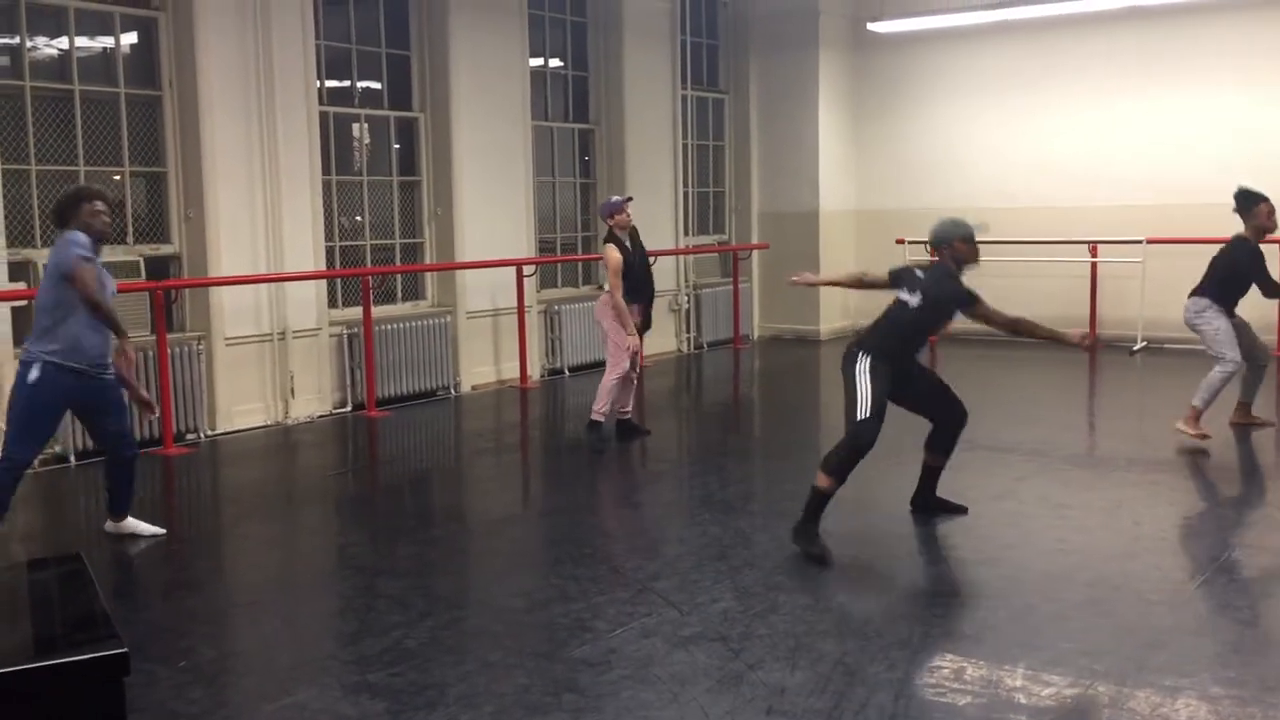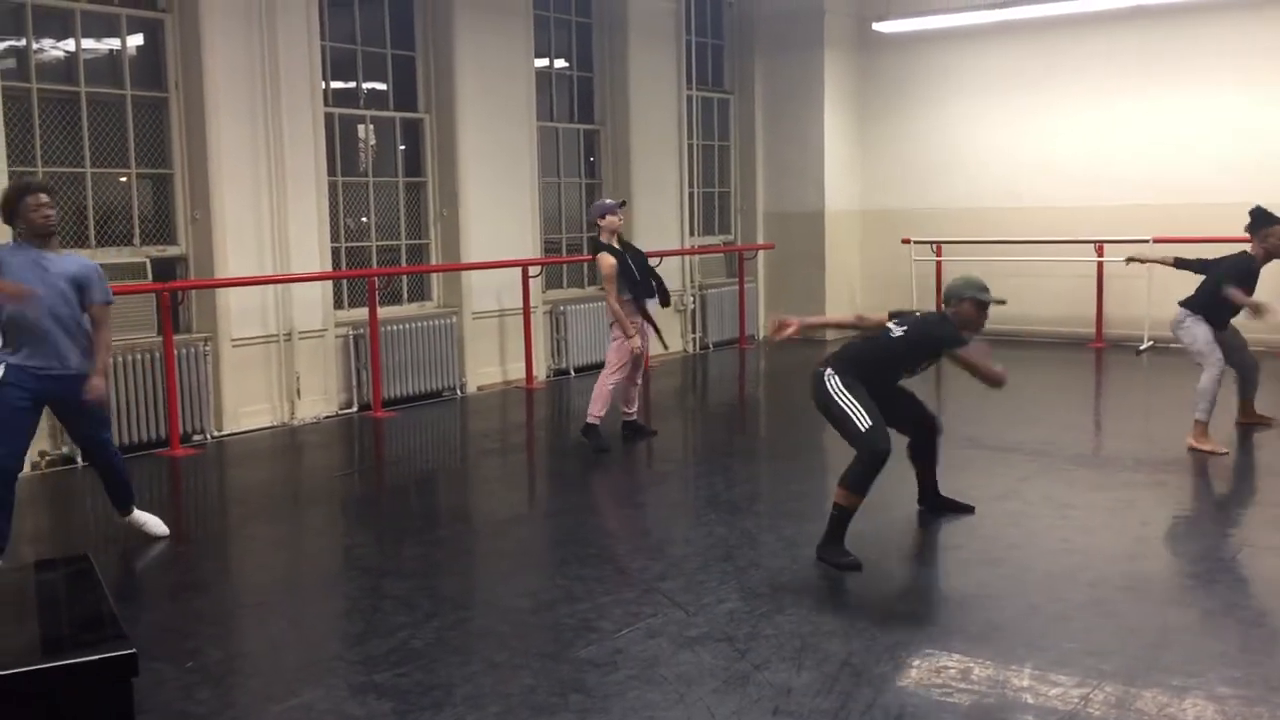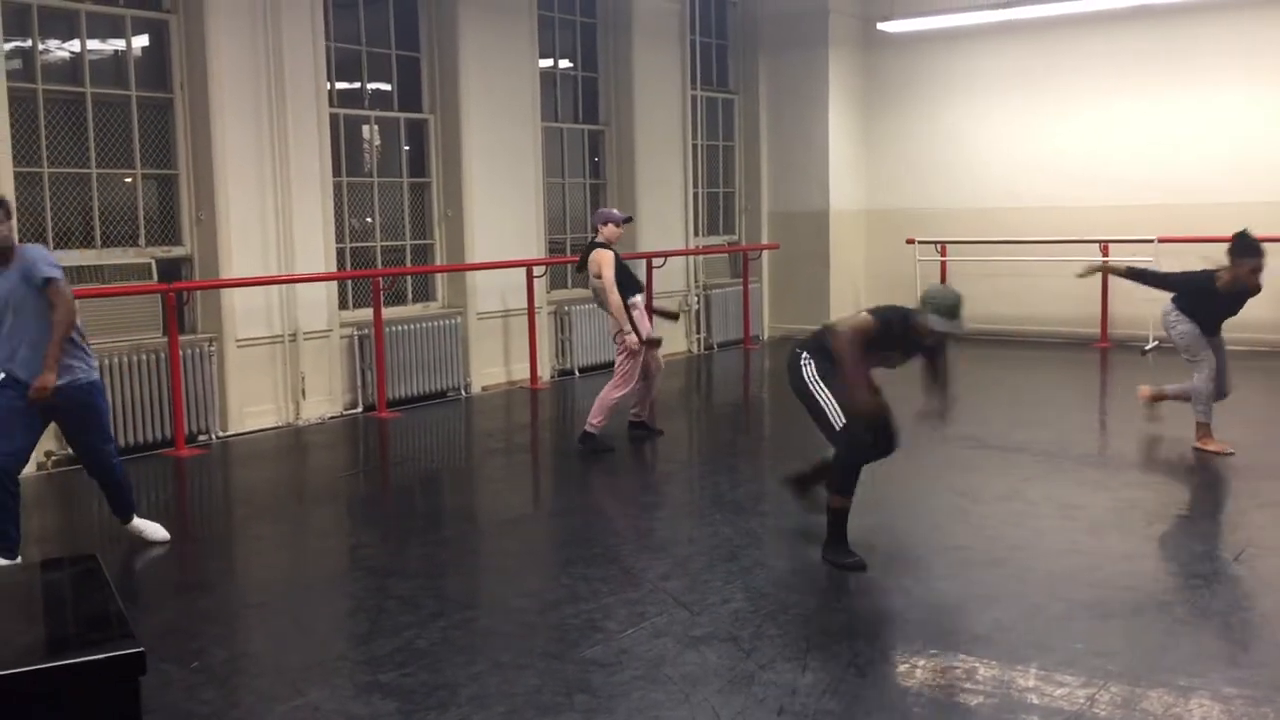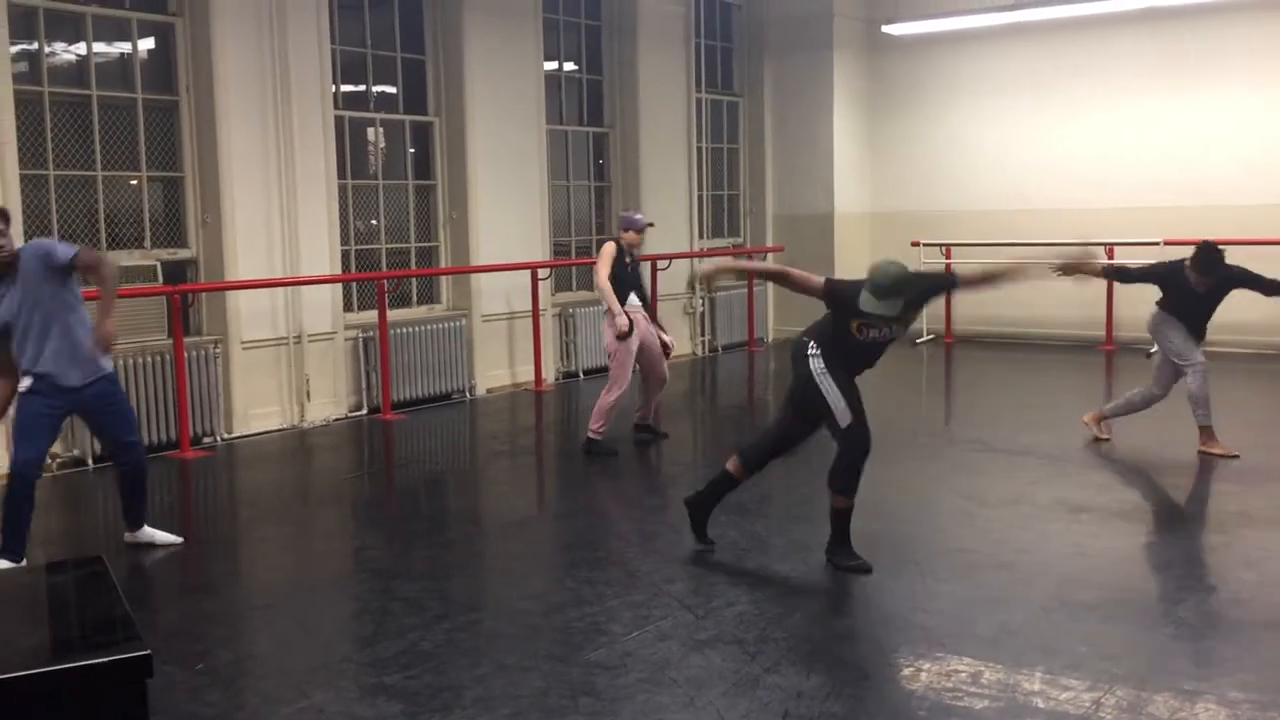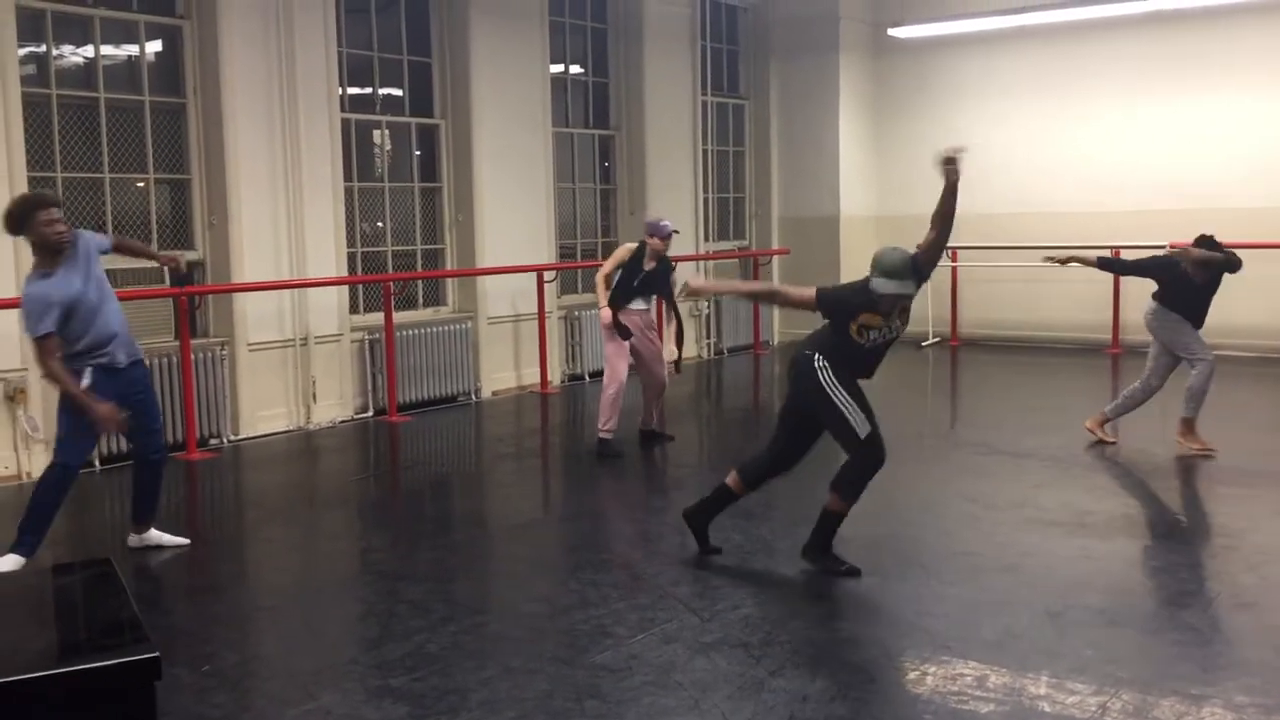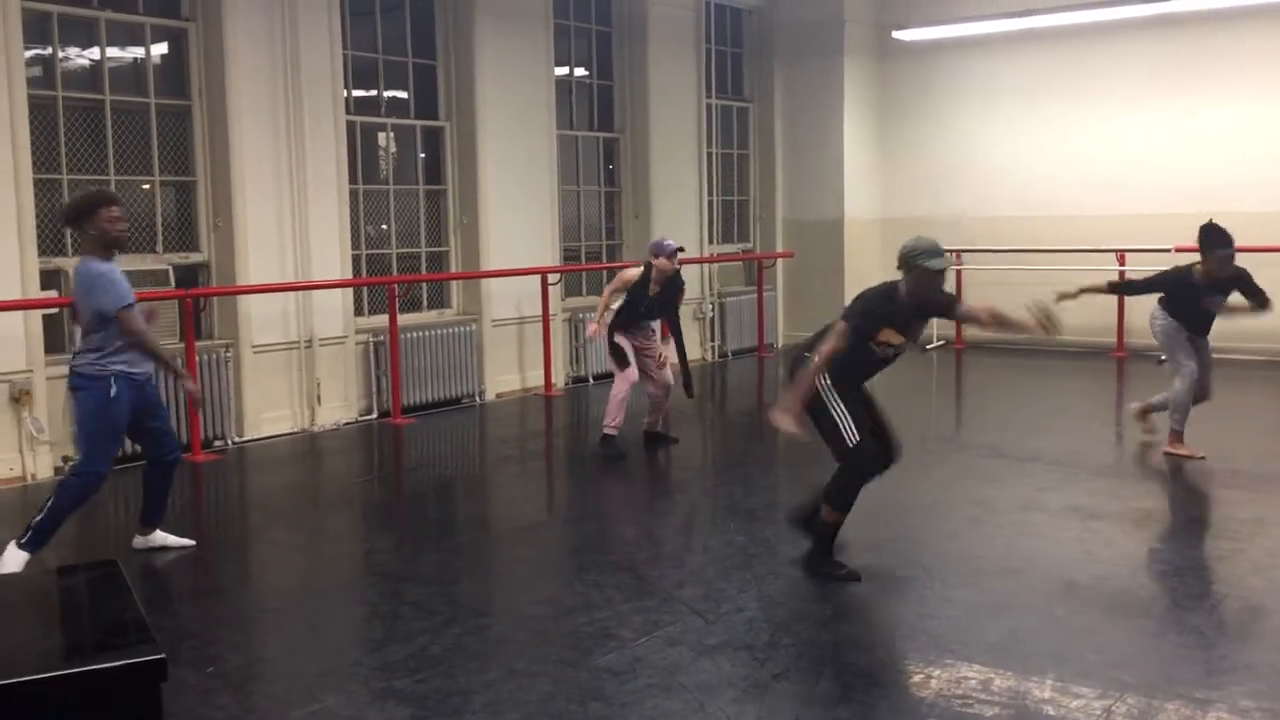
dt=0.2s
person 1, frame 1
left shoulder: (104, 278)
right shoulder: (73, 243)
right elbow: (91, 293)
left wrist: (133, 386)
right wrist: (125, 341)
left hip: (94, 376)
right hip: (46, 370)
left knee: (124, 446)
left ankle: (119, 518)
person 1, frame 2
left shoulder: (84, 268)
left elbow: (101, 327)
left wrist: (99, 375)
left hip: (72, 378)
left knee: (102, 452)
left ankle: (129, 511)
person 1, frame 3
left shoulder: (32, 257)
left elbow: (65, 308)
left wrist: (50, 369)
left hip: (74, 383)
left knee: (102, 462)
left ankle: (128, 518)
person 1, frame 4
left shoulder: (41, 253)
left elbow: (100, 263)
left wrist: (105, 318)
left hip: (96, 379)
right hip: (42, 389)
left knee: (131, 456)
left ankle: (136, 527)
person 1, frame 5
left shoulder: (81, 244)
right shoulder: (38, 293)
left elbow: (117, 242)
right elbow: (50, 362)
left wrist: (160, 257)
right wrist: (92, 406)
left hip: (128, 367)
right hip: (89, 378)
left knee: (153, 450)
right knee: (67, 464)
left ankle: (141, 530)
person 1, frame 6
left shoulder: (97, 266)
right shoulder: (98, 273)
left elbow: (81, 312)
right elbow: (134, 333)
left wrist: (126, 314)
right wrist: (182, 375)
left hip: (133, 378)
right hip: (103, 383)
left knee: (167, 452)
right knee: (92, 471)
left ankle: (147, 532)
person 2, frame 1
left shoulder: (921, 274)
right shoulder: (952, 290)
left elbow: (865, 279)
right elbow: (1010, 323)
left wrist: (819, 279)
right wrist: (1067, 338)
left hip: (897, 363)
right hip: (868, 360)
left knee: (953, 415)
right knee: (861, 436)
left ankle: (924, 497)
right ankle: (807, 525)
person 2, frame 2
left shoulder: (924, 322)
right shoulder: (944, 331)
left elbow: (859, 321)
right elbow: (995, 378)
left wrist: (802, 323)
right wrist: (983, 360)
left hip: (867, 381)
right hip: (837, 379)
left knee: (926, 428)
right knee: (875, 447)
left ankle: (930, 497)
right ankle: (830, 542)
person 2, frame 3
left shoulder: (933, 337)
right shoulder: (894, 320)
left elbow: (936, 371)
right elbow: (844, 330)
left wrist: (940, 399)
right wrist: (858, 387)
left hip: (844, 370)
right hip: (814, 363)
left knee: (883, 442)
right knee: (854, 444)
left ankle: (807, 480)
right ankle: (834, 544)
person 2, frame 4
left shoulder: (921, 288)
right shoulder: (850, 294)
left elbow: (973, 278)
right elbow: (785, 274)
right wrist: (730, 265)
left hip: (842, 361)
right hip: (820, 354)
left knee: (782, 438)
right knee: (856, 442)
left ankle: (704, 500)
right ankle: (839, 545)
person 2, frame 5
left shoulder: (910, 277)
right shoulder: (852, 298)
left elbow: (937, 237)
right elbow: (780, 293)
left wrist: (950, 183)
right wrist: (714, 287)
left hip: (827, 373)
right hip: (821, 370)
left knee: (778, 456)
right knee: (869, 454)
left ankle: (701, 512)
right ankle: (818, 546)
person 2, frame 6
left shoulder: (928, 301)
right shoulder: (872, 304)
left elbow: (980, 315)
right elbow: (825, 352)
left wrist: (1031, 326)
right wrist: (789, 405)
left hip: (845, 377)
right hip: (819, 375)
left knee: (882, 453)
right knee: (860, 460)
left ankle: (811, 513)
right ankle: (820, 556)
person 3, frame 1
left shoulder: (631, 233)
right shoulder: (613, 252)
right elbow: (616, 296)
right wrist: (630, 331)
left hip: (634, 305)
right hip: (615, 309)
left knee: (632, 367)
right knee: (618, 366)
left ankle: (624, 419)
right ankle: (596, 422)
person 3, frame 2
left shoulder: (617, 241)
right shoulder: (608, 259)
right elbow: (613, 301)
right wrist: (630, 334)
left hip: (638, 311)
right hip: (628, 313)
left knee: (635, 368)
right knee: (615, 369)
left ankle: (630, 421)
right ankle: (591, 425)
person 3, frame 3
left shoulder: (601, 255)
right shoulder: (603, 253)
left elbow: (606, 296)
right elbow: (612, 294)
right wrist: (628, 332)
left hip: (637, 317)
right hip: (628, 322)
left knee: (652, 370)
right knee: (624, 381)
left ankle: (638, 421)
right ankle: (589, 432)
person 3, frame 4
left shoulder: (633, 261)
right shoulder: (611, 249)
right elbow: (600, 279)
left wrist: (661, 331)
right wrist: (618, 314)
left hip: (642, 321)
right hip: (620, 323)
left knee: (659, 375)
right knee: (618, 384)
left ankle: (644, 424)
right ankle: (594, 438)
person 3, frame 5
left shoulder: (667, 268)
right shoulder: (629, 251)
left elbow: (672, 307)
right elbow: (601, 275)
left wrist: (675, 341)
right wrist: (604, 306)
left hip: (644, 321)
right hip: (617, 319)
left knee: (657, 379)
right knee: (617, 377)
left ankle: (649, 429)
right ankle: (604, 437)
person 3, frame 6
left shoulder: (676, 285)
right shoulder: (634, 276)
left elbow: (672, 319)
right elbow: (608, 291)
left wrist: (663, 349)
right wrist: (596, 321)
left hip: (646, 332)
right hip: (620, 329)
left knee: (664, 382)
right knee: (628, 376)
left ankle: (652, 431)
right ankle: (609, 435)
person 4, frame 1
left shoulder: (1245, 246)
right shoulder: (1247, 250)
left hip: (1221, 309)
right hip: (1205, 308)
right knee: (1232, 360)
left ankle: (1241, 412)
right ankle: (1190, 419)
person 4, frame 2
left shoulder: (1249, 263)
right shoulder: (1240, 265)
left elbow: (1192, 263)
right elbow: (1225, 285)
left wrist: (1150, 259)
right wrist: (1247, 301)
left hip: (1216, 322)
right hip: (1191, 319)
left knee: (1249, 366)
right knee: (1215, 364)
left ankle: (1246, 411)
right ankle: (1198, 434)
person 4, frame 3
left shoulder: (1251, 287)
right shoulder: (1197, 282)
right elbow: (1151, 277)
right wrist: (1101, 267)
left hip: (1209, 330)
right hip: (1180, 319)
left knee: (1219, 390)
right knee: (1206, 365)
left ankle: (1154, 393)
right ankle: (1203, 435)
person 4, frame 4
left shoulder: (1228, 275)
right shoulder: (1172, 272)
right elbow: (1125, 274)
right wrist: (1081, 268)
left hip: (1190, 332)
right hip: (1166, 322)
left knee: (1157, 390)
right knee: (1197, 367)
left ankle: (1097, 416)
right ankle: (1207, 439)
person 4, frame 5
left shoulder: (1216, 261)
right shoulder: (1167, 264)
left elbow: (1234, 264)
right elbow: (1120, 266)
left wrist: (1206, 255)
right wrist: (1072, 258)
left hip: (1187, 325)
right hip: (1165, 318)
left knee: (1150, 382)
right knee: (1205, 360)
left ankle: (1099, 421)
right ankle: (1187, 431)
person 4, frame 6
left shoulder: (1236, 276)
right shoulder: (1179, 277)
left elbow: (1262, 302)
right elbow: (1129, 287)
left wrist: (1231, 307)
right wrist: (1080, 291)
left hip: (1196, 331)
right hip: (1169, 323)
left knee: (1200, 391)
right knee: (1188, 372)
left ankle: (1144, 408)
right ankle: (1174, 440)
